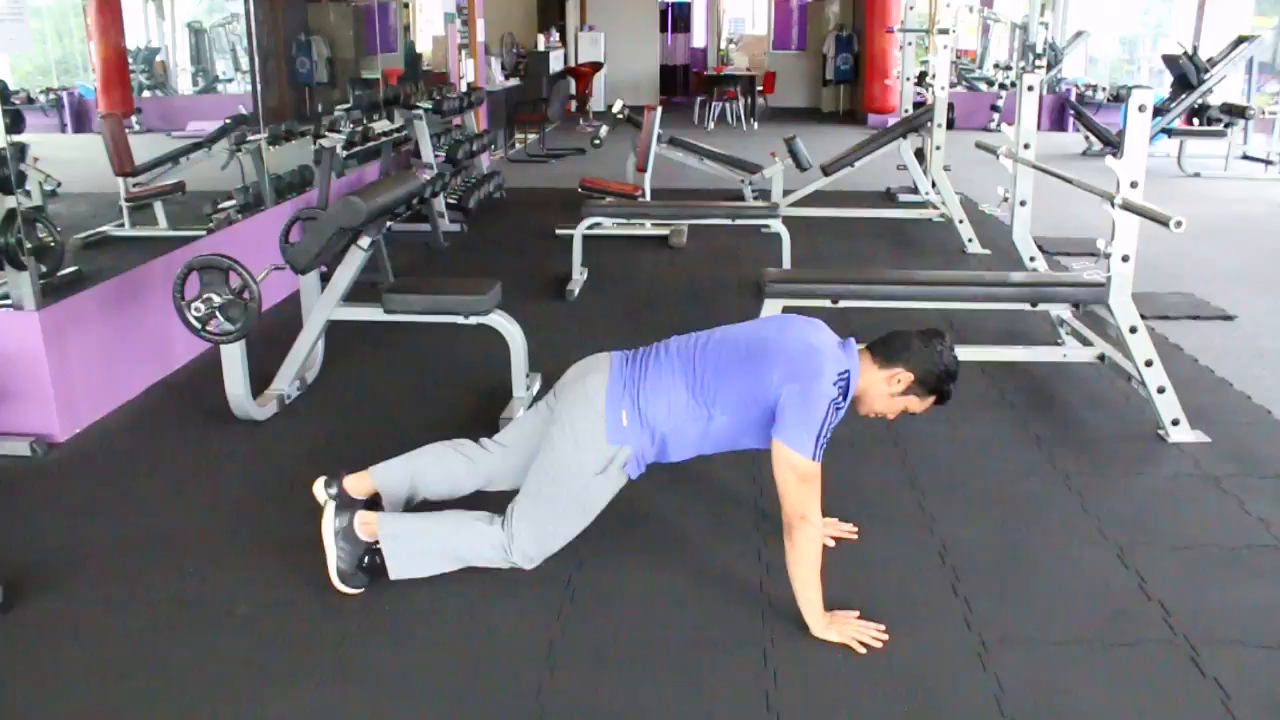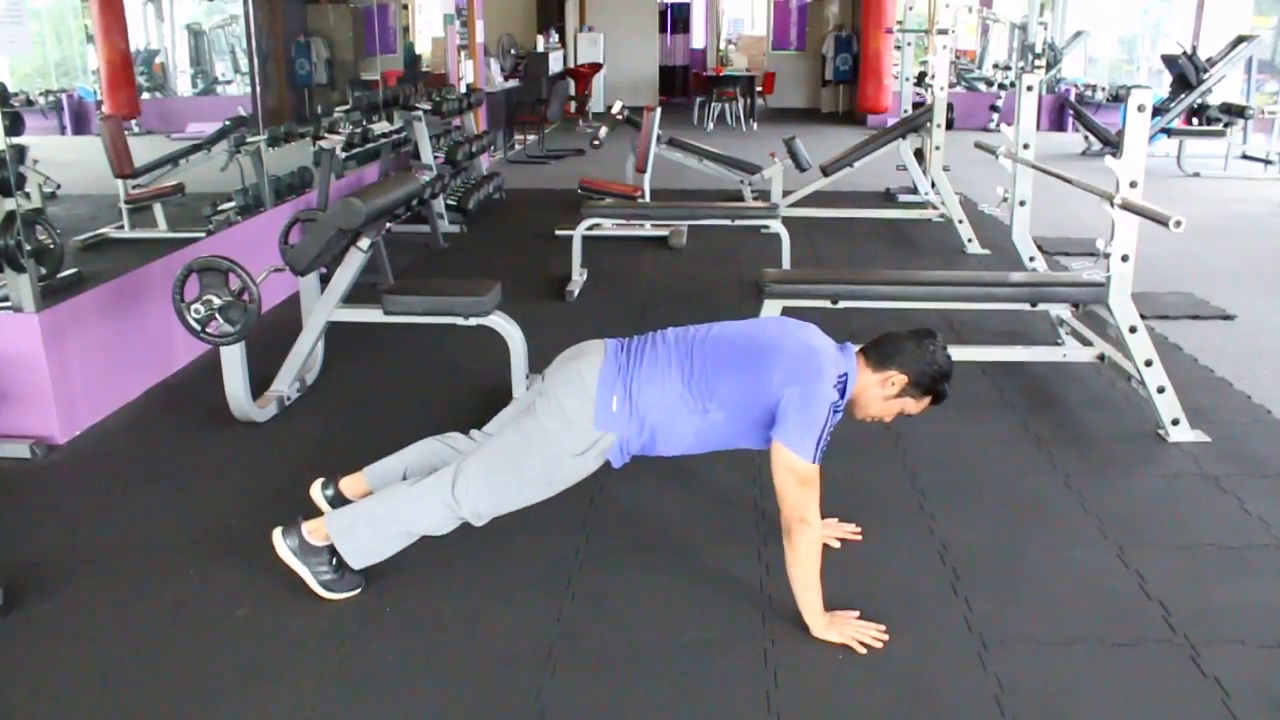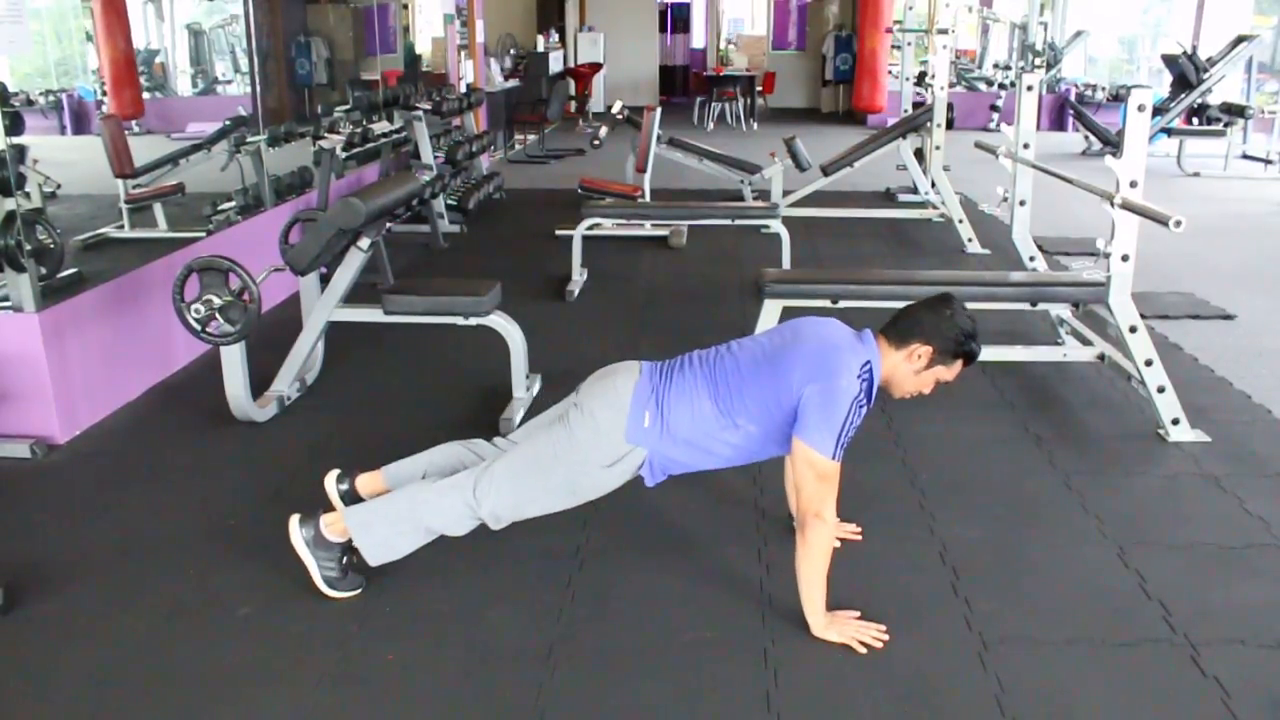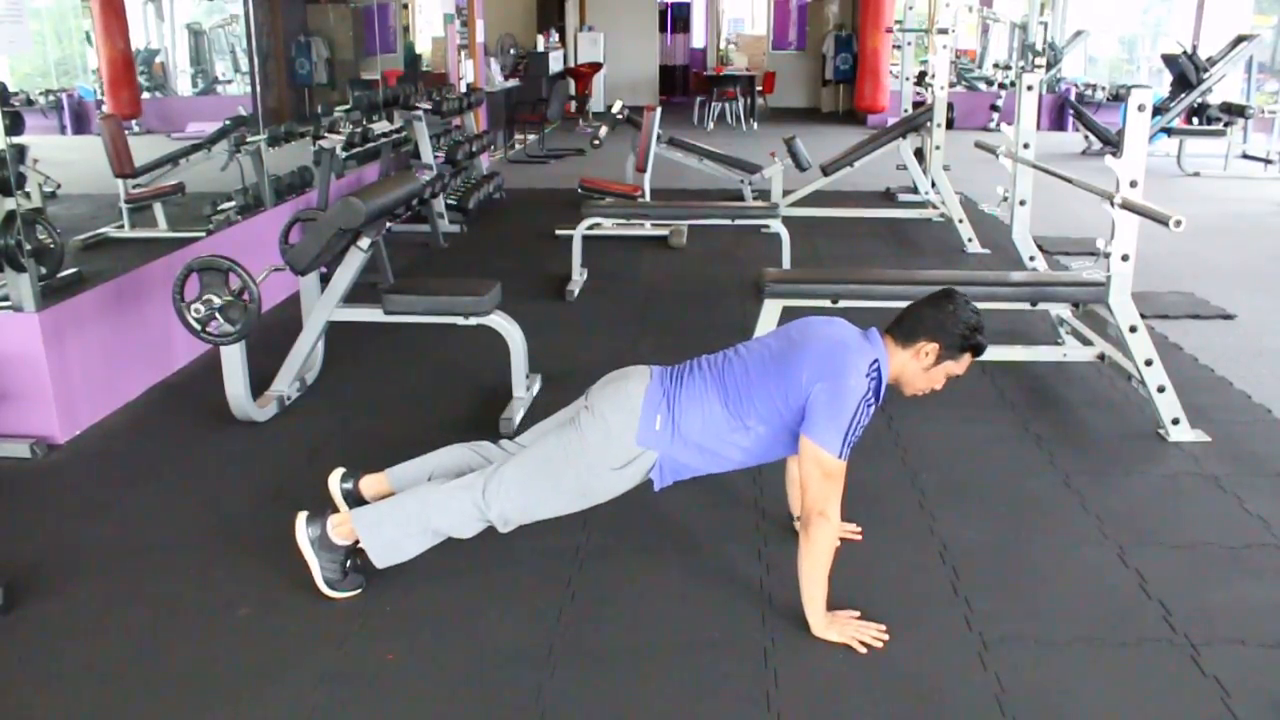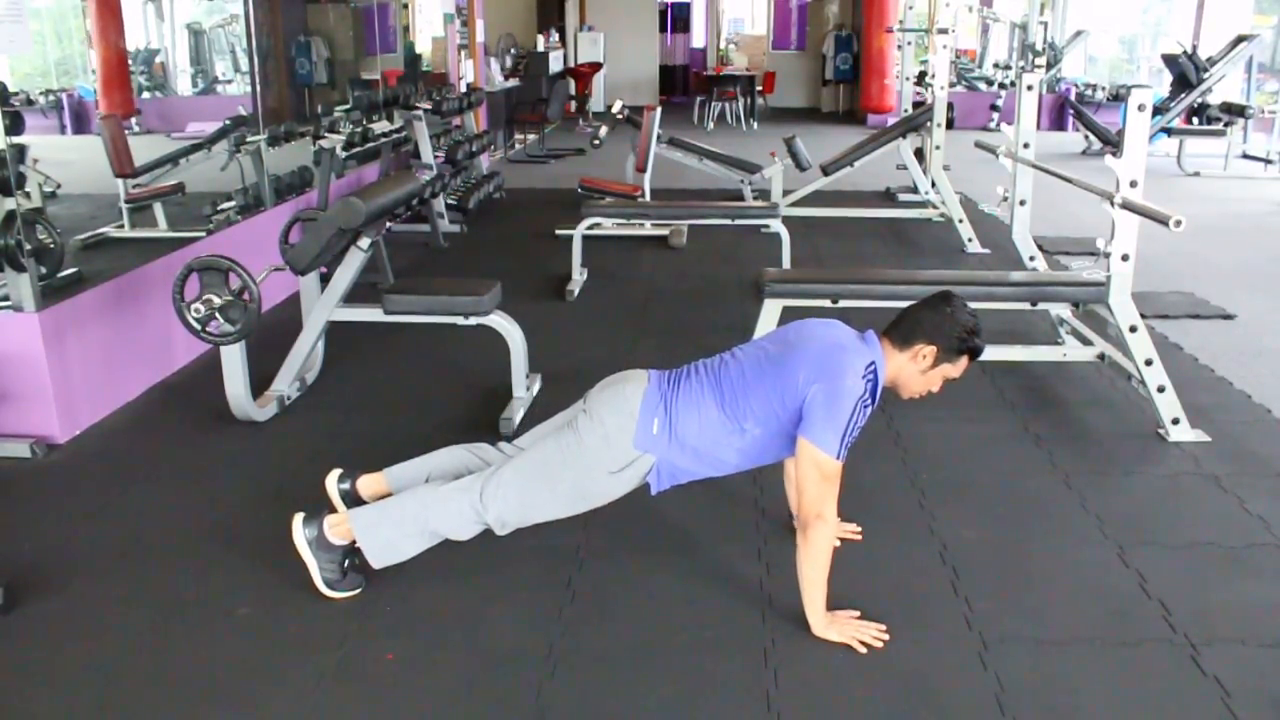
dt=0.5s
person 1, frame 1
left shoulder: (821, 343)
right shoulder: (820, 387)
left elbow: (790, 454)
right elbow: (796, 519)
left wrist: (807, 521)
right wrist: (818, 619)
left hip: (607, 384)
right hip: (613, 424)
left knee: (489, 458)
right knee: (523, 539)
left ankle: (354, 486)
right ankle: (364, 528)
person 1, frame 2
left shoulder: (817, 349)
right shoulder: (819, 389)
right elbow: (797, 519)
left wrist: (805, 520)
right wrist: (817, 619)
left hip: (597, 371)
right hip: (601, 410)
left knee: (477, 449)
right knee: (469, 491)
left ankle: (348, 489)
right ankle: (315, 537)
person 1, frame 3
left shoulder: (837, 339)
right shoulder: (845, 383)
left elbow: (793, 440)
right elbow: (817, 514)
left wrist: (809, 519)
right wrist: (819, 619)
left hip: (629, 393)
right hip: (628, 430)
left knee: (500, 455)
right knee: (487, 495)
left ankle: (360, 485)
right ankle: (331, 530)
person 1, frame 4
left shoulder: (840, 337)
right shoulder: (853, 382)
right elbow: (824, 512)
left wrist: (803, 517)
right wrist: (819, 618)
left hip: (638, 397)
right hip: (639, 435)
left knee: (501, 460)
right knee: (495, 498)
left ankle: (364, 487)
right ankle: (334, 532)
person 1, frame 5
left shoulder: (839, 339)
right shoulder: (850, 383)
right elbow: (815, 516)
left wrist: (811, 515)
right wrist: (820, 619)
left hip: (636, 404)
right hip: (637, 438)
left knee: (501, 463)
right knee: (490, 503)
left ankle: (362, 488)
right ankle: (334, 532)
